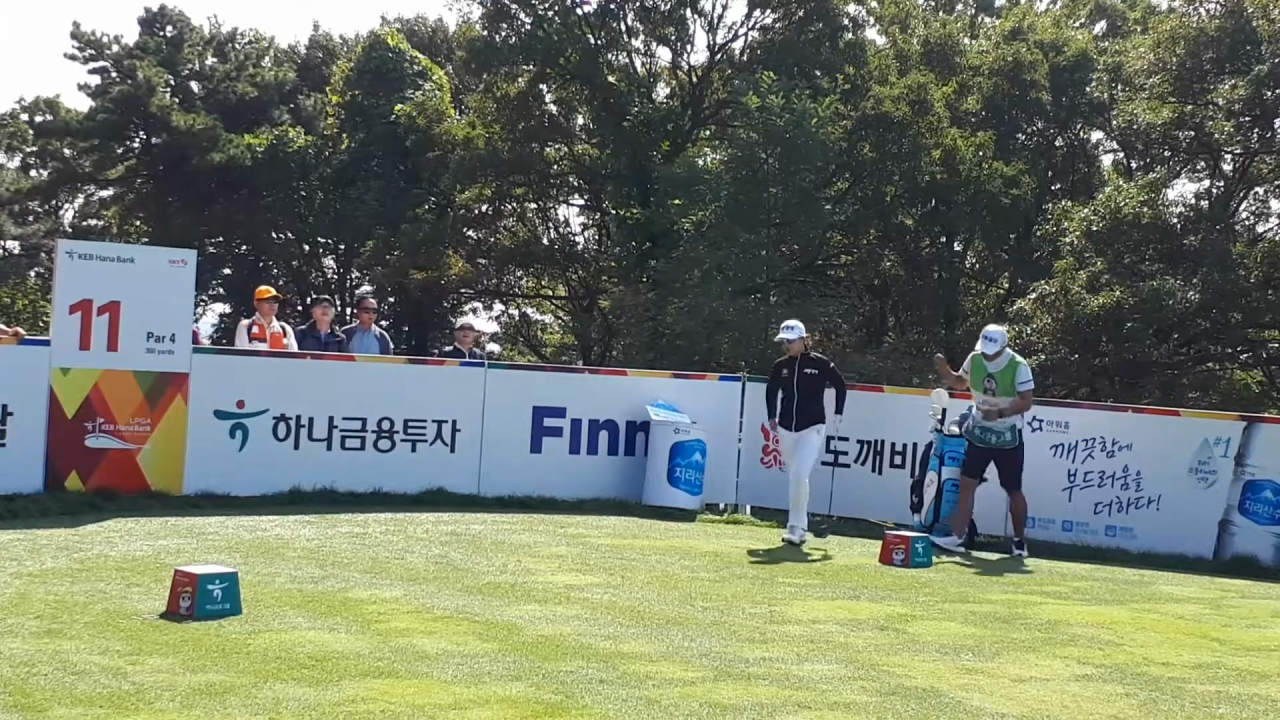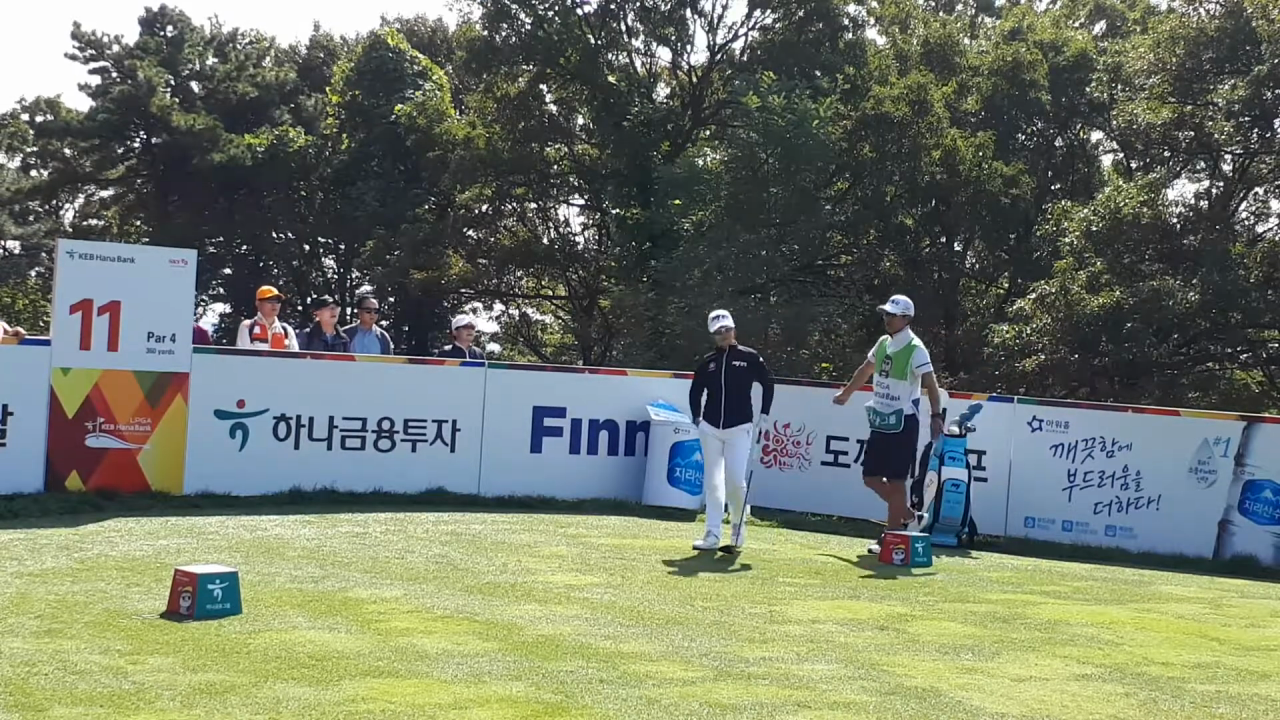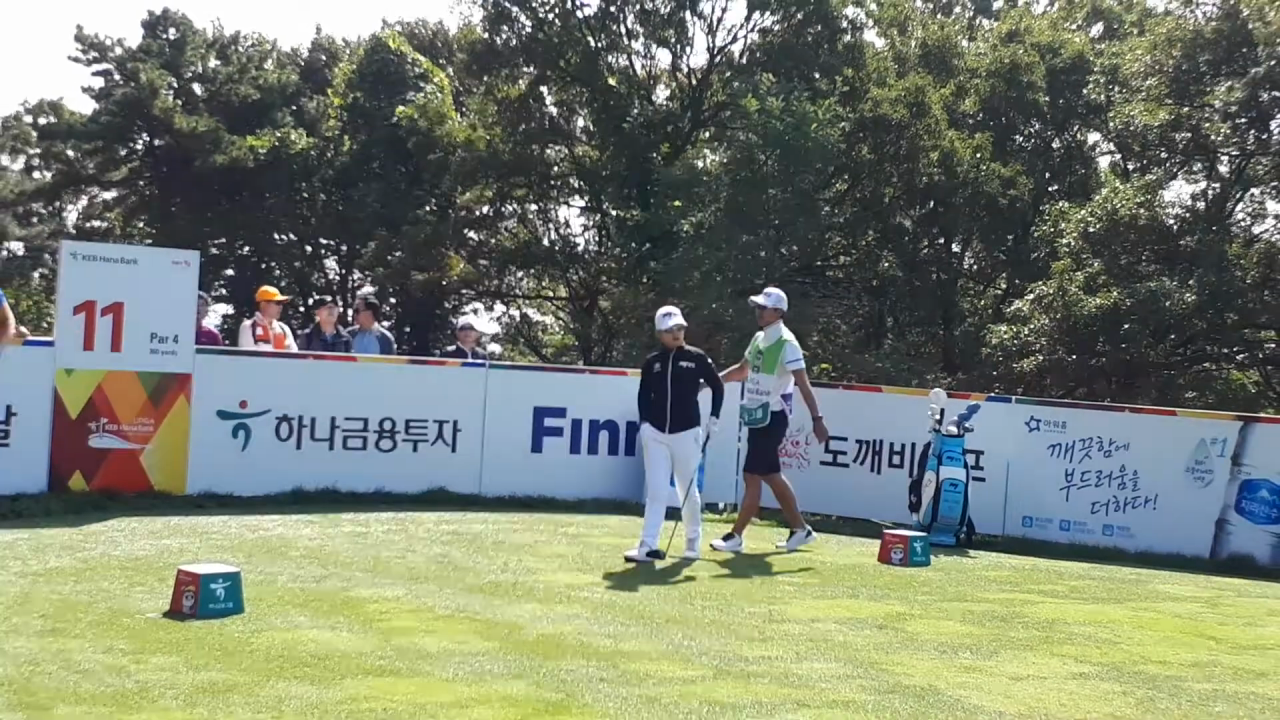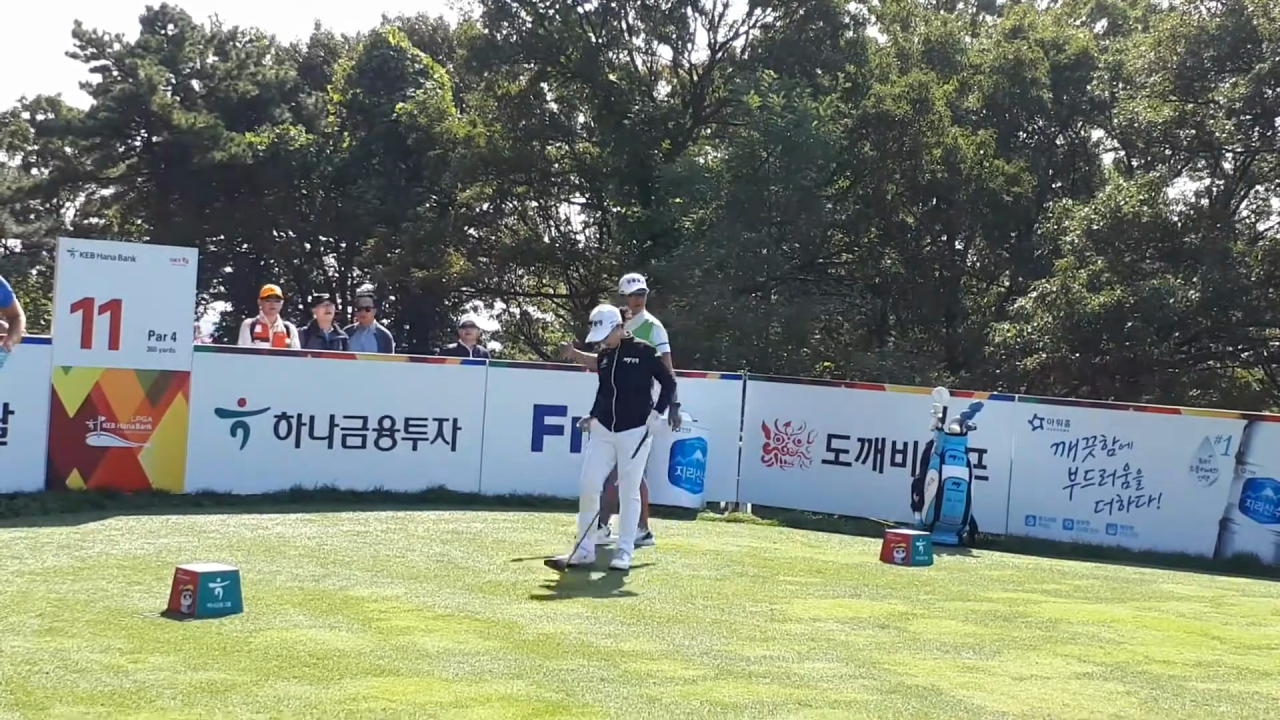
dt=1s
person 1, frame 1
left shoulder: (1018, 366)
right shoulder: (974, 359)
left elbow: (1026, 402)
right elbow: (961, 382)
left wrist: (999, 412)
right wrist: (944, 370)
left hip: (1008, 437)
right hip: (979, 433)
left knee: (1013, 490)
right knee: (967, 482)
left ankle: (1019, 539)
right ankle: (955, 536)
person 1, frame 2
left shoulder: (915, 349)
right shoulder: (883, 343)
left elbow: (931, 384)
right elbow: (865, 371)
left wrist: (936, 416)
right wrist: (845, 394)
left hip: (903, 424)
right hip: (880, 422)
left knee: (895, 482)
right knee: (871, 478)
right ankle: (910, 519)
person 1, frame 3
left shoulder: (786, 343)
right shoulder: (759, 338)
left elbow: (803, 383)
right elbow: (743, 369)
left wrist: (816, 419)
left hip: (772, 418)
right hip: (758, 418)
left knee: (752, 476)
right knee: (772, 477)
left ankle: (735, 536)
right ankle: (800, 529)
person 1, frame 4
left shoulder: (653, 327)
left elbow: (667, 369)
left wrist: (673, 405)
right wrist: (577, 355)
left ankle: (604, 526)
right ankle: (642, 529)
person 2, frame 1
left shoulder: (820, 363)
right shoulder: (781, 366)
left elbow: (840, 386)
right elbow: (771, 390)
left wrist: (837, 414)
right wrist: (772, 416)
left hip: (811, 429)
right hip: (786, 429)
left knee: (800, 475)
right knee: (793, 480)
left ankle: (798, 526)
right ankle: (798, 528)
person 2, frame 2
left shoulder: (749, 357)
right shoulder: (707, 362)
left elbow: (768, 384)
right elbow: (695, 392)
left wrist: (764, 415)
right wrist: (697, 418)
left hip: (740, 428)
right hip: (710, 428)
left knee: (735, 480)
right knee: (712, 482)
left ankle: (737, 524)
right ankle: (712, 535)
person 2, frame 3
left shoulder: (696, 358)
right shoulder: (652, 362)
left elbow: (718, 387)
right elbow: (644, 394)
left wrist: (714, 418)
right wrist: (644, 422)
left hip: (687, 432)
right hip: (655, 433)
left knee: (687, 490)
right knee: (656, 490)
left ankle: (693, 541)
right ankle: (648, 546)
person 2, frame 4
left shoulder: (644, 351)
right shoulder: (604, 357)
left elbow: (669, 383)
left wrist: (658, 413)
right wrist: (593, 416)
left hip: (634, 431)
right hip: (603, 429)
left knee: (629, 492)
right knee: (589, 485)
left ankle: (625, 551)
right ankle: (584, 548)
